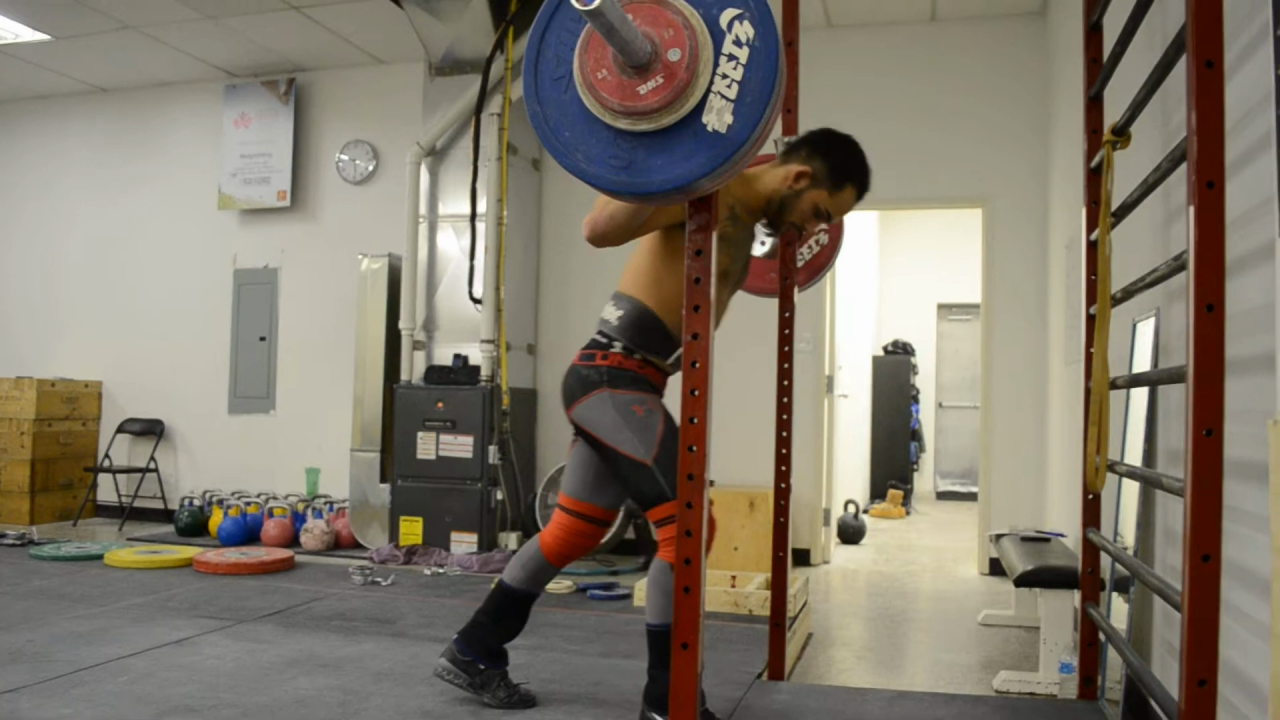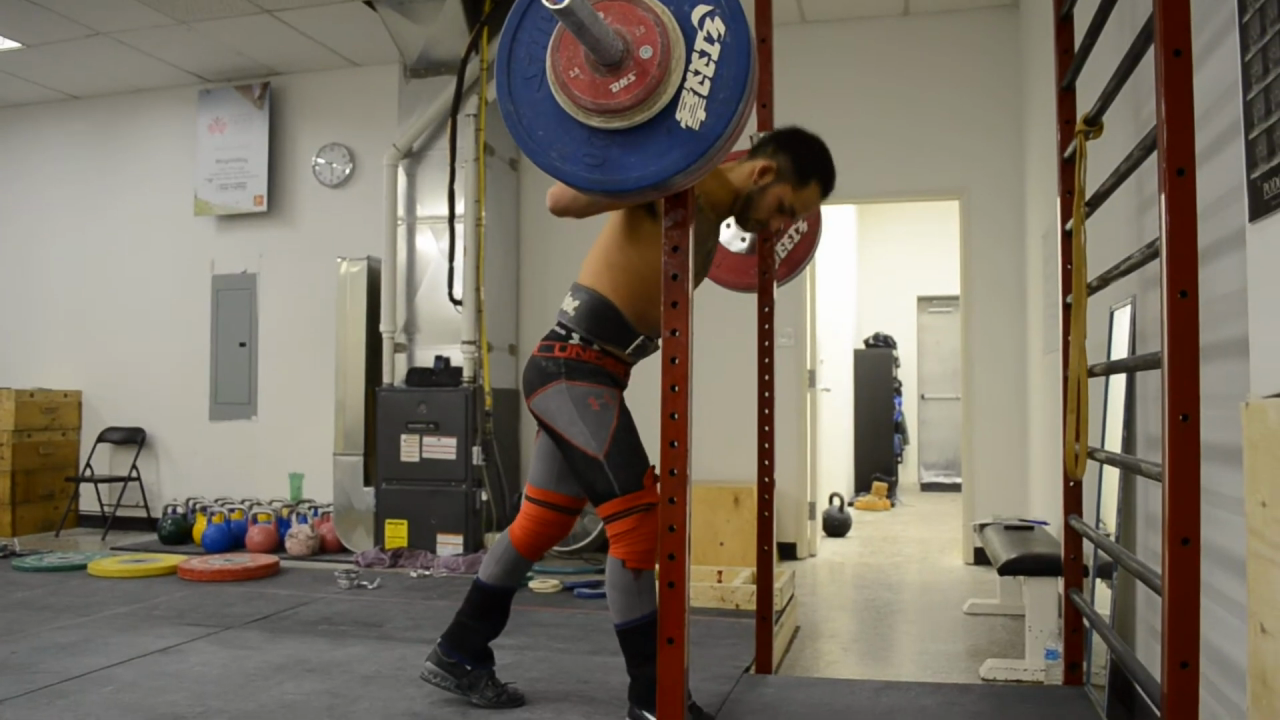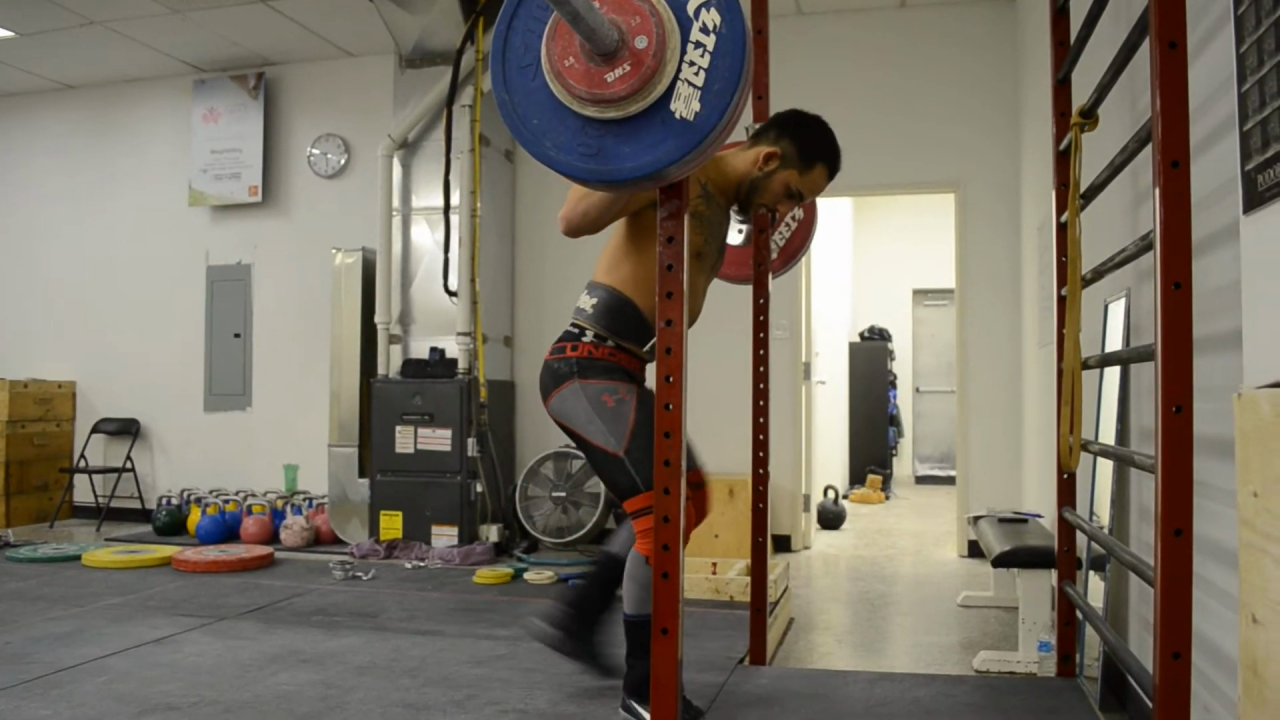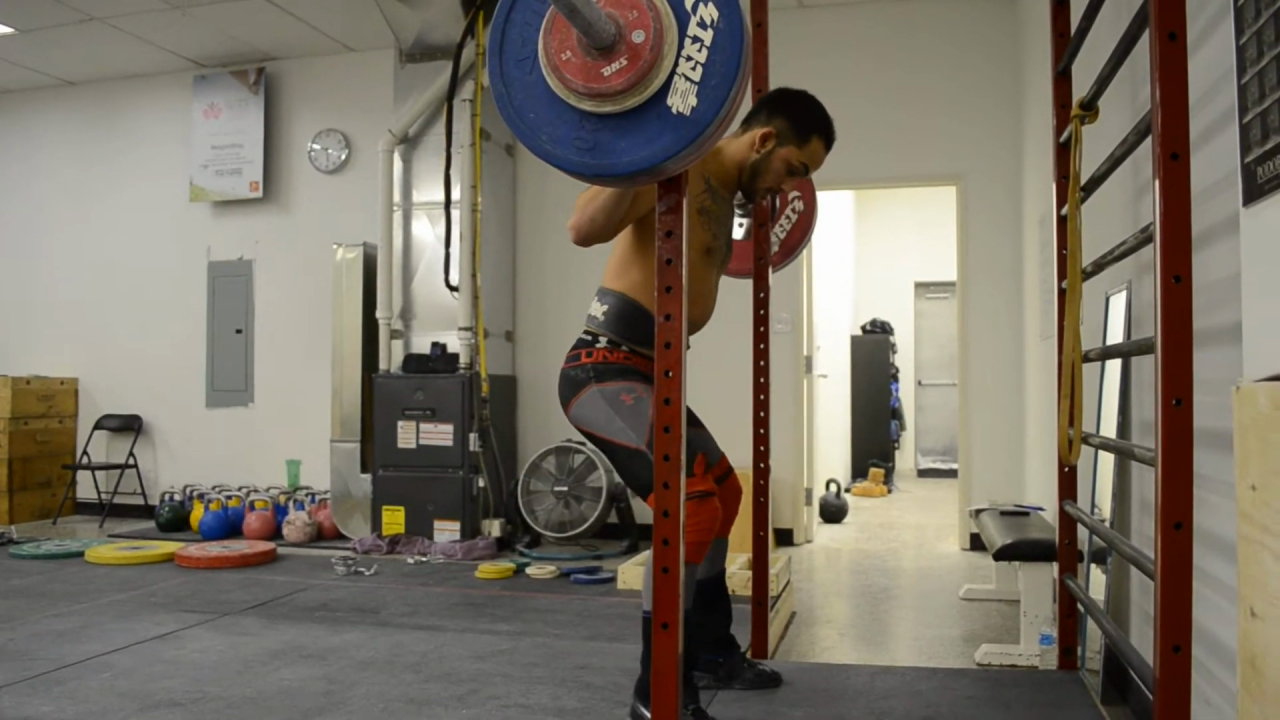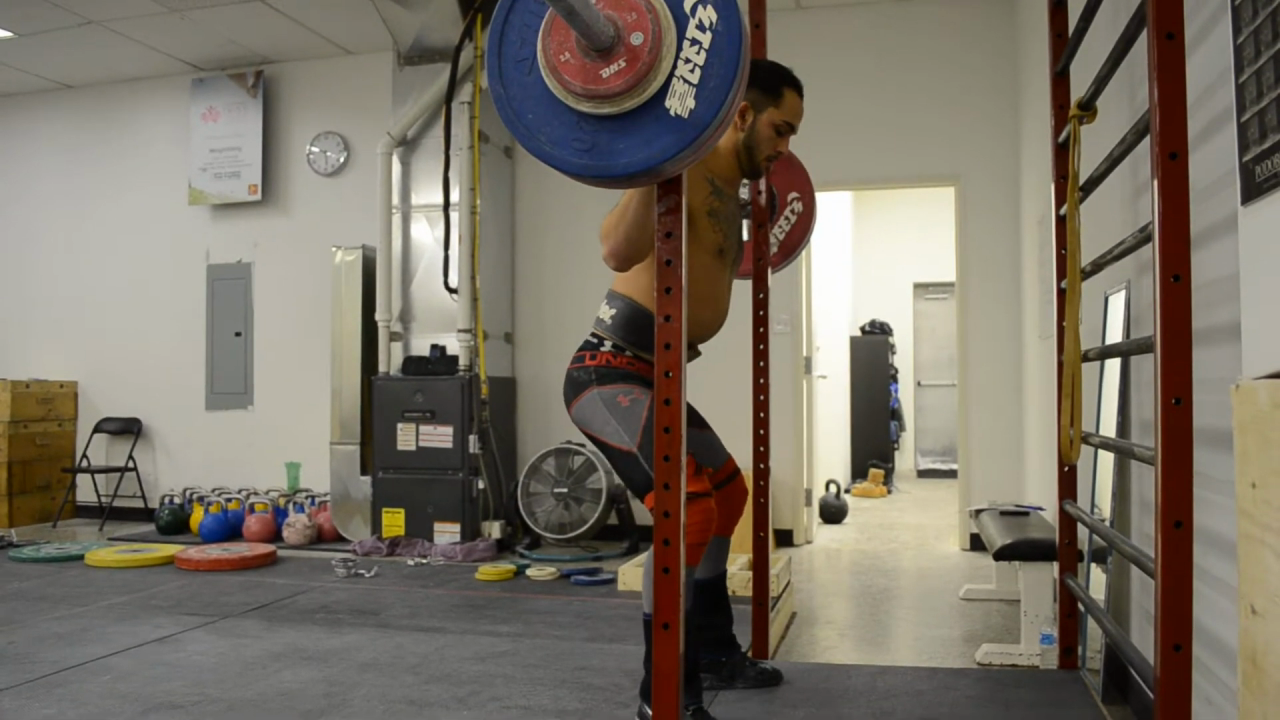
dt=1s
person 1, frame 1
left shoulder: (741, 214)
right elbow: (599, 229)
left hip: (621, 381)
right hip: (613, 376)
left knee: (573, 532)
right knee: (684, 527)
left ankle: (472, 654)
person 1, frame 2
left shoulder: (711, 211)
right elbow: (562, 200)
left hip: (586, 372)
right hip: (572, 367)
left knee: (542, 522)
right knee: (639, 522)
left ankle: (458, 654)
person 1, frame 3
left shoulder: (718, 200)
right elbow: (574, 219)
left hip: (616, 370)
right hip: (588, 366)
left knee: (686, 498)
right knee: (661, 514)
left ankle: (575, 617)
person 1, frame 4
left shoulder: (721, 192)
right shoulder: (680, 167)
right elbow: (583, 228)
left hip: (640, 371)
right hip: (604, 369)
left knee: (720, 495)
right knee: (692, 507)
left ankle: (710, 653)
person 1, frame 5
left shoulder: (726, 189)
right shoulder: (685, 169)
right elbow: (618, 250)
left wrist: (747, 214)
left hip: (648, 375)
right hip: (609, 372)
left knee: (725, 493)
right knee: (689, 507)
left ankle: (714, 653)
